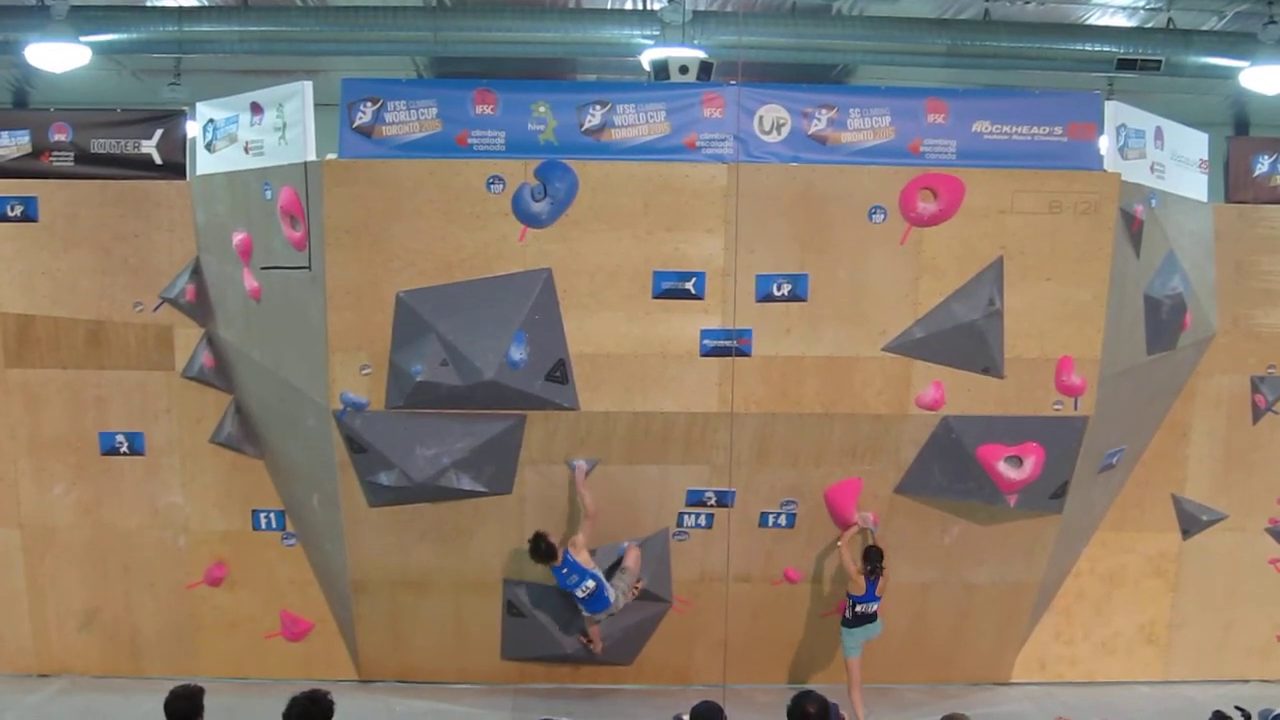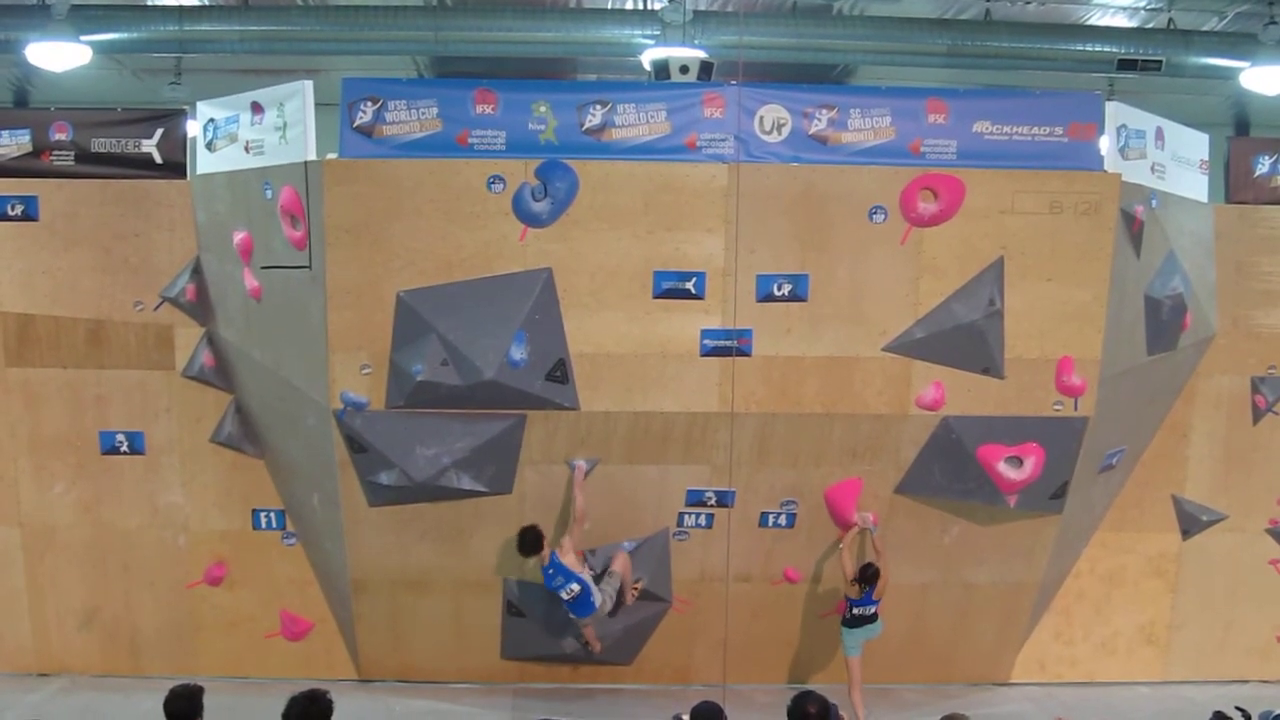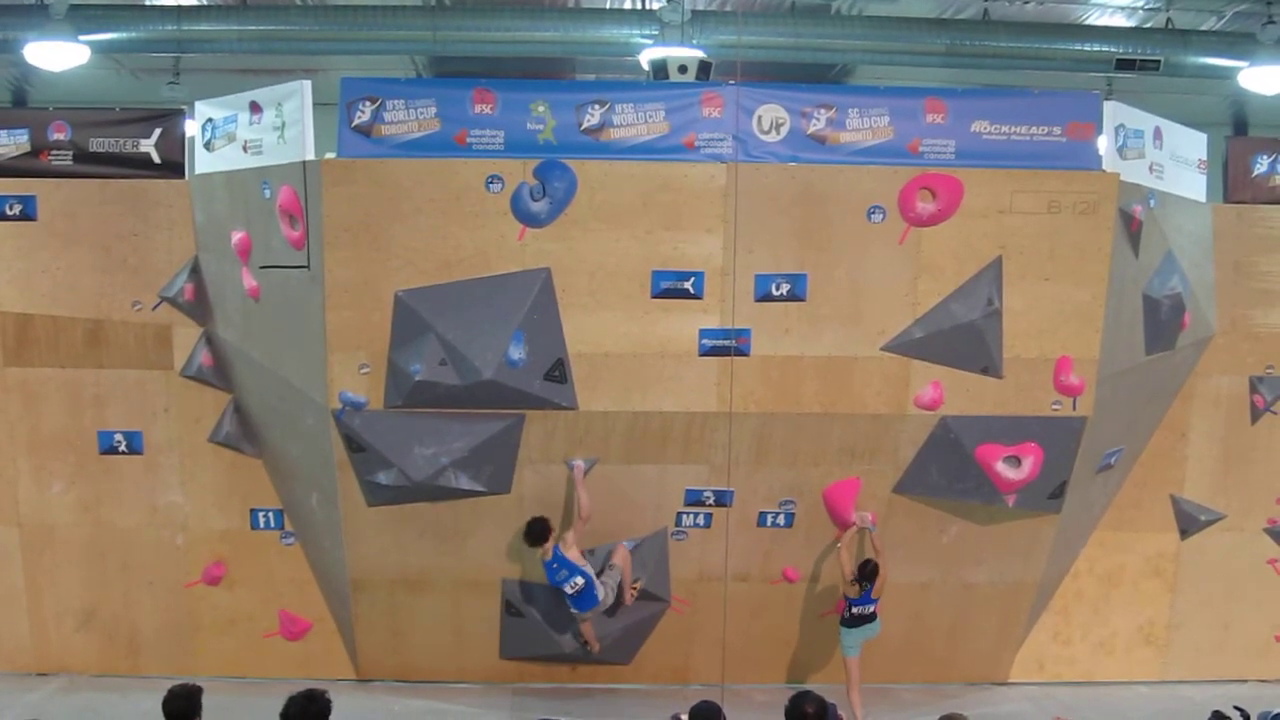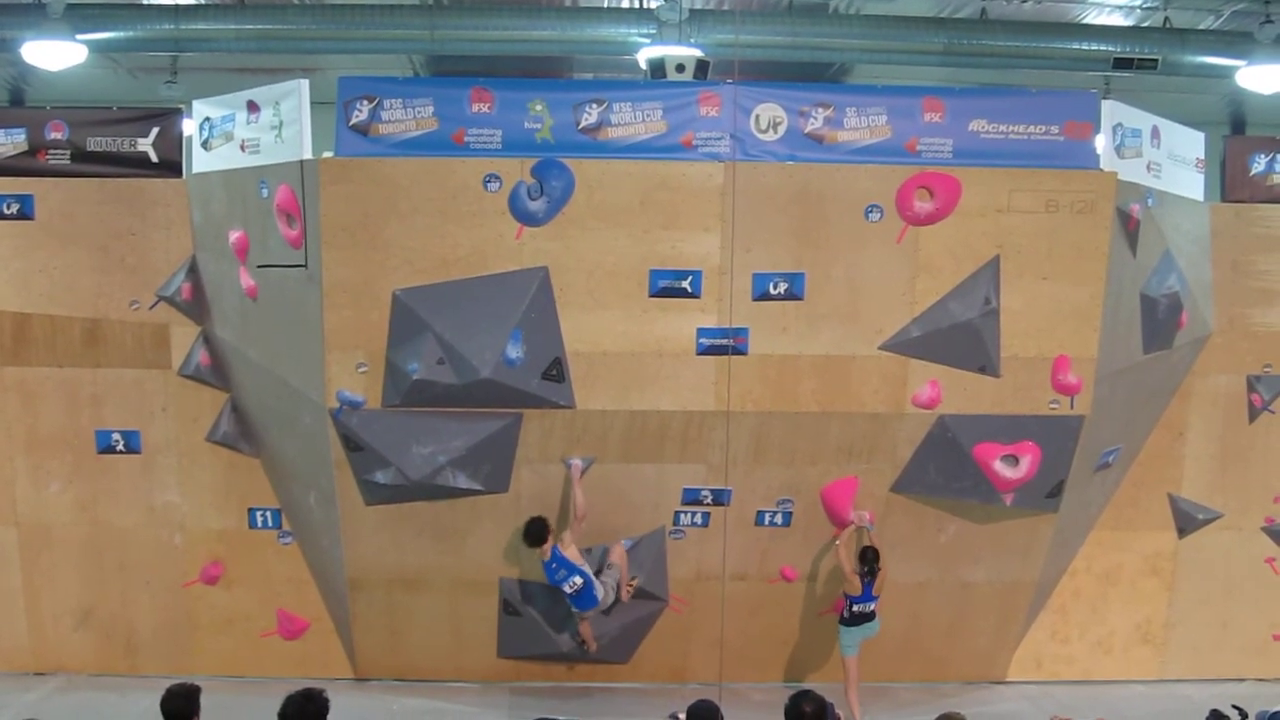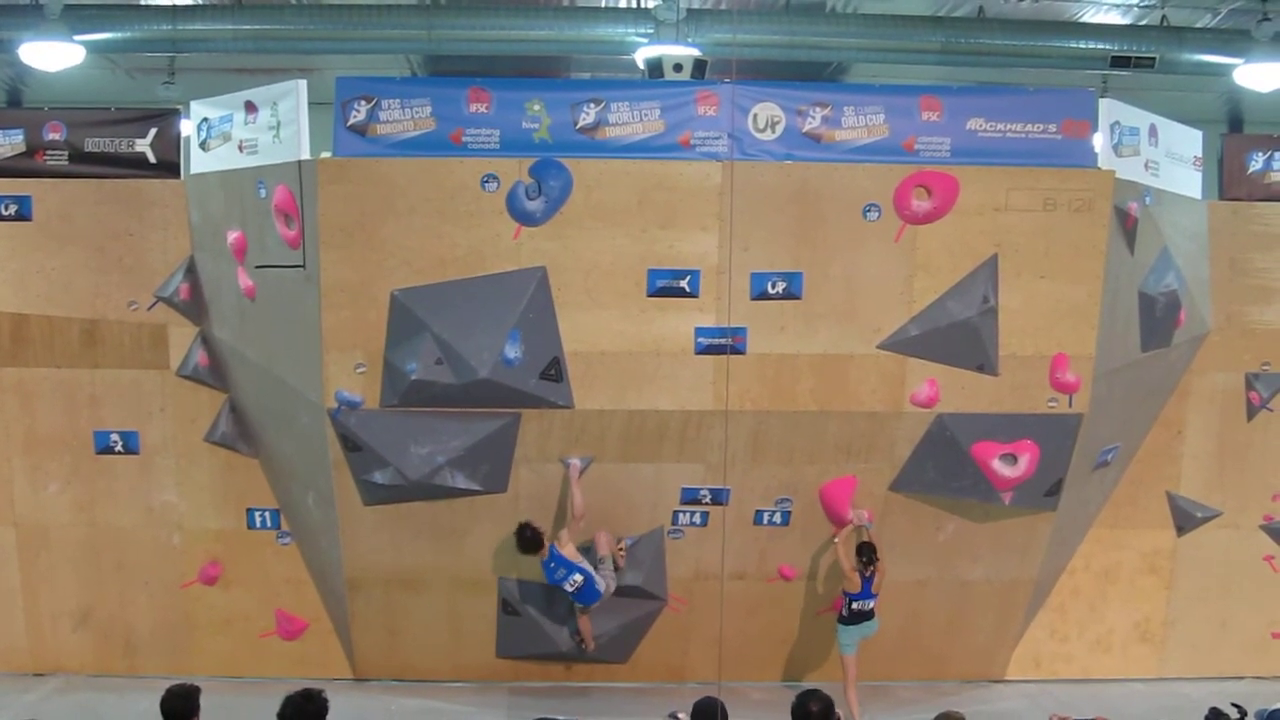
dt=0.5s
person 1, frame 1
left shoulder: (856, 579)
right shoulder: (882, 580)
left elbow: (842, 545)
right elbow: (878, 554)
left wrist: (858, 526)
right wrist: (870, 530)
left hip: (852, 632)
right hip: (874, 628)
left knee: (854, 682)
person 1, frame 2
left shoulder: (851, 584)
right shoulder: (881, 584)
left elbow: (844, 547)
right elbow: (880, 554)
left wrist: (858, 526)
right wrist: (871, 530)
left hip: (852, 633)
right hip: (874, 628)
left knee: (855, 682)
person 1, frame 3
left shoulder: (850, 582)
right shoulder: (879, 583)
left elbow: (842, 546)
right elbow: (879, 552)
left wrist: (856, 526)
right wrist: (870, 529)
left hip: (851, 633)
right hip: (873, 628)
left knee: (853, 682)
person 1, frame 4
left shoulder: (852, 580)
right shoulder: (880, 578)
left elbow: (841, 544)
right elbow: (875, 552)
left wrist: (854, 526)
right wrist: (867, 528)
left hip: (850, 631)
right hip: (872, 627)
left knee: (851, 681)
person 1, frame 5
left shoulder: (851, 577)
right shoulder: (879, 575)
left elbow: (839, 542)
right elbow: (872, 549)
left wrist: (853, 525)
right wrist: (864, 527)
left hip: (849, 630)
right hip: (870, 626)
left knee: (850, 679)
person 2, frame 1
left shoulder: (554, 570)
right shoulder: (575, 549)
right elbow: (590, 514)
right wrist: (579, 482)
left hip: (593, 613)
right hip: (614, 600)
right knee: (633, 550)
left ankle: (596, 645)
right ankle: (630, 591)
person 2, frame 2
left shoulder: (545, 570)
right shoulder: (563, 551)
right elbow: (579, 517)
right wrist: (578, 481)
left hip: (580, 614)
right hip: (600, 603)
right knee: (621, 555)
left ankle: (595, 645)
right ankle: (629, 594)
person 2, frame 3
left shoulder: (546, 564)
right shoulder: (565, 546)
right elbow: (584, 516)
right wrist: (578, 480)
left hip: (580, 609)
right hip: (602, 596)
left knee: (583, 618)
right knee: (621, 549)
left ankle: (593, 646)
right ankle: (628, 593)
person 2, frame 4
left shoulder: (545, 565)
right shoulder: (564, 547)
right elbow: (580, 515)
right wrist: (575, 479)
left hip: (581, 607)
right hip: (603, 596)
left knee: (581, 618)
right knee: (617, 547)
left ankle: (591, 645)
right ankle: (623, 591)
person 2, frame 5
left shoulder: (545, 567)
right shoulder: (561, 545)
right elbow: (578, 515)
right wrist: (573, 478)
left hip: (584, 600)
right hip: (603, 585)
left knee: (581, 614)
right knee: (601, 535)
left ankle: (588, 644)
right ankle: (618, 561)
